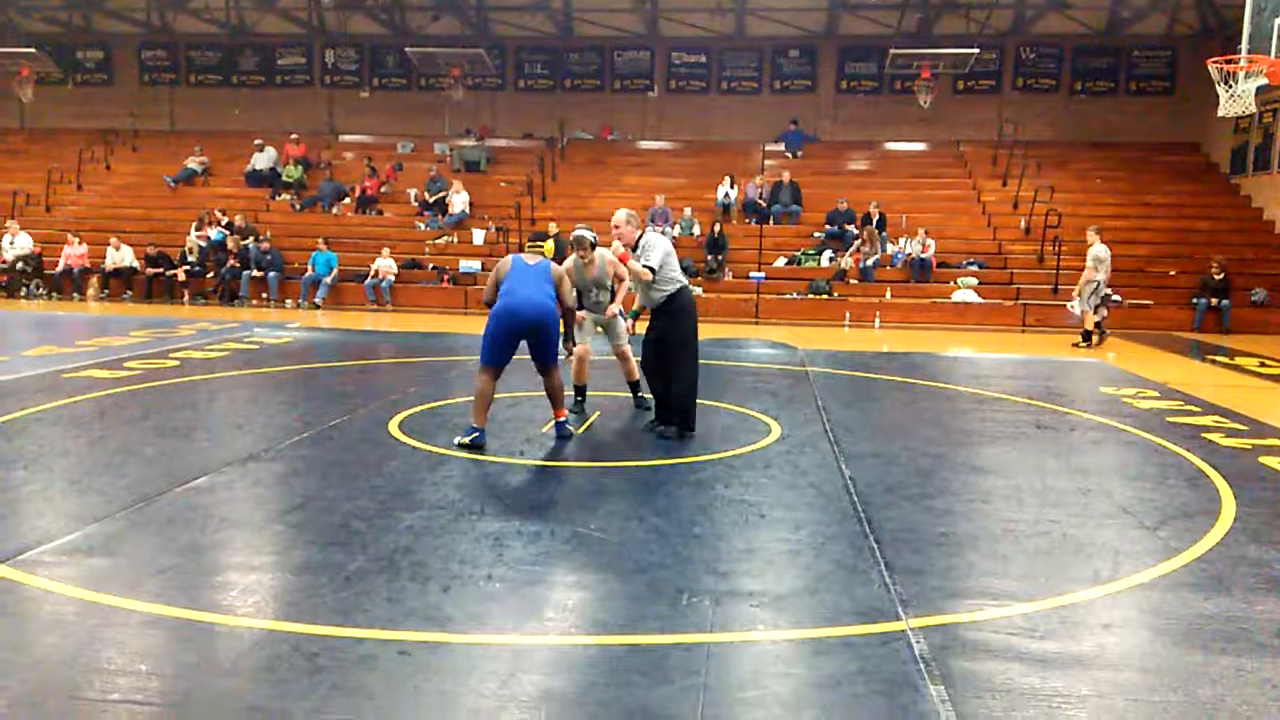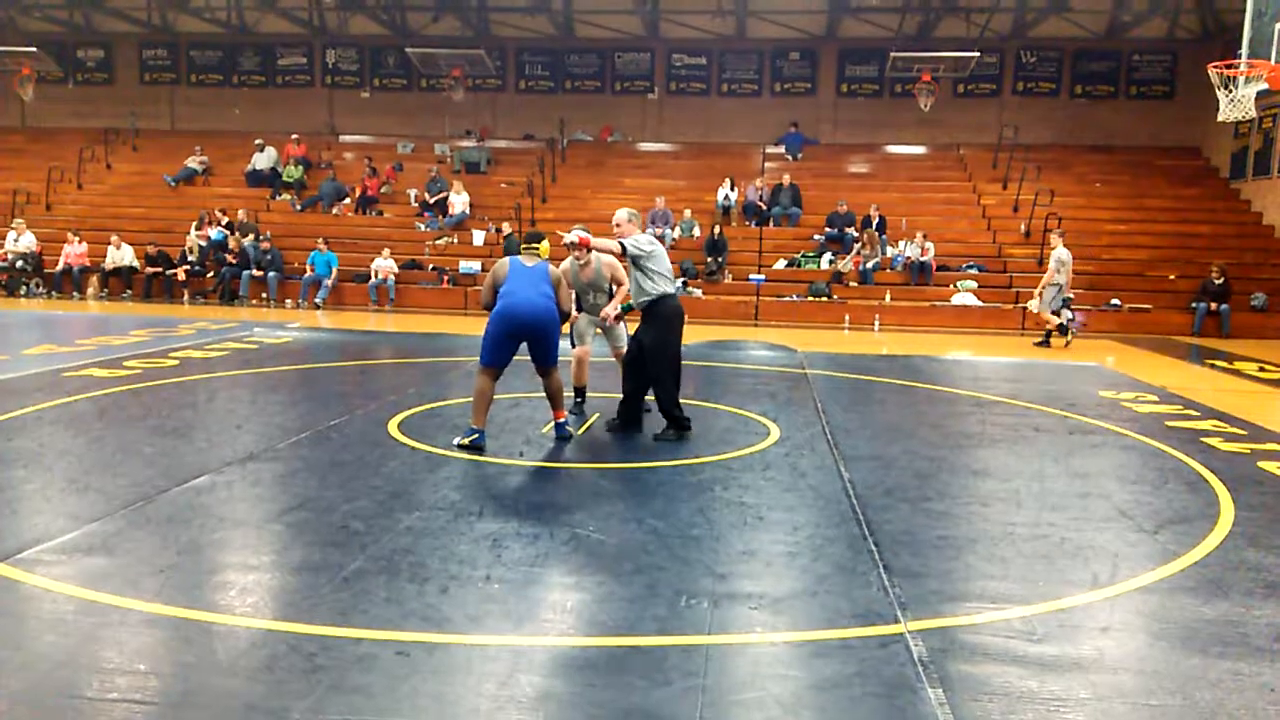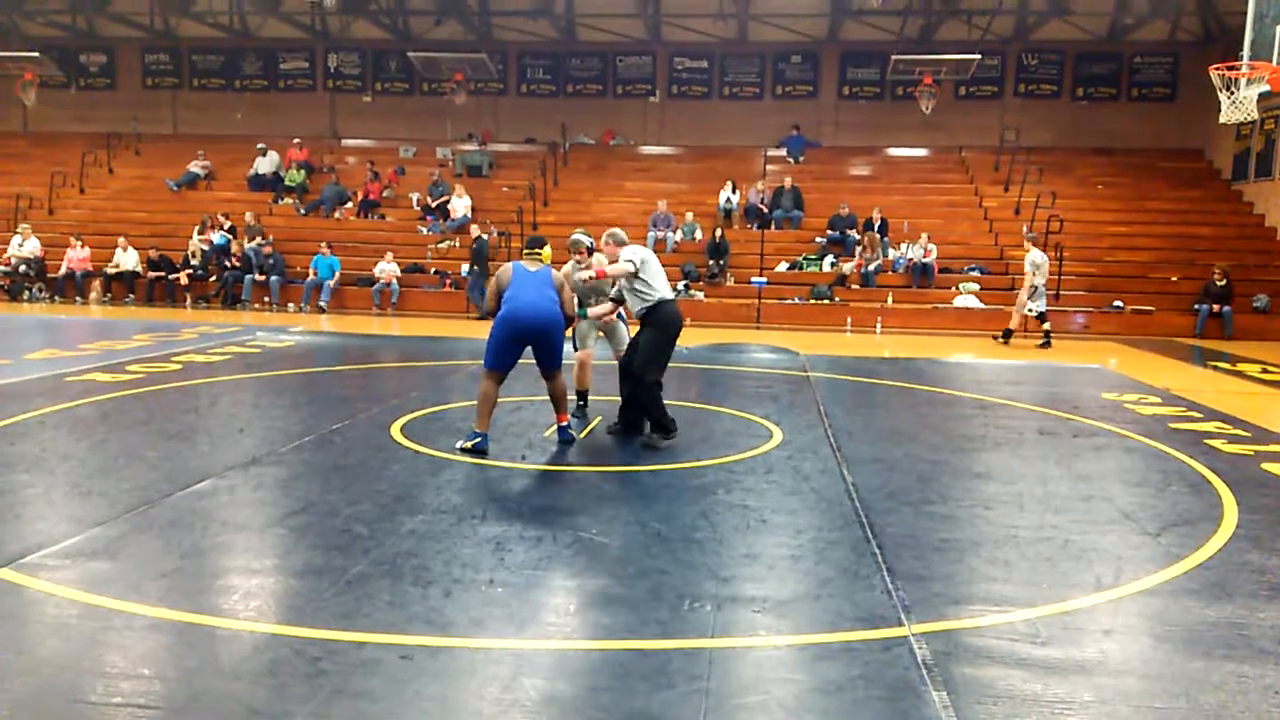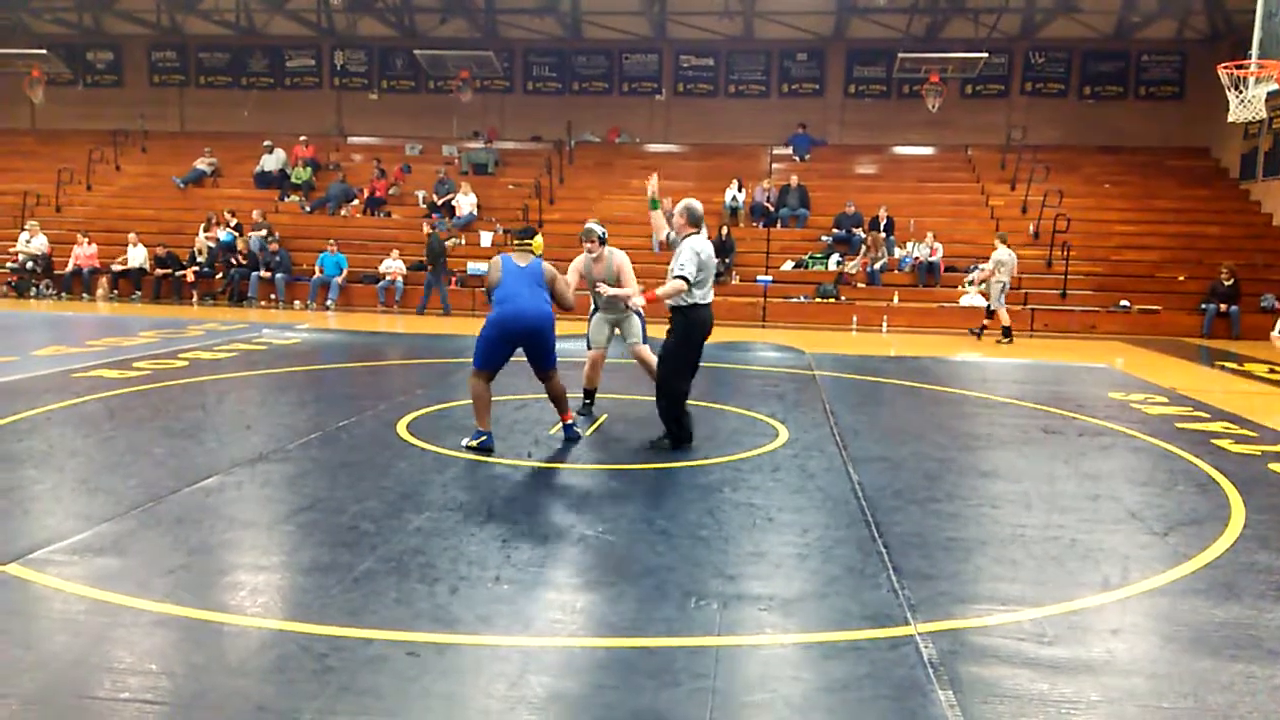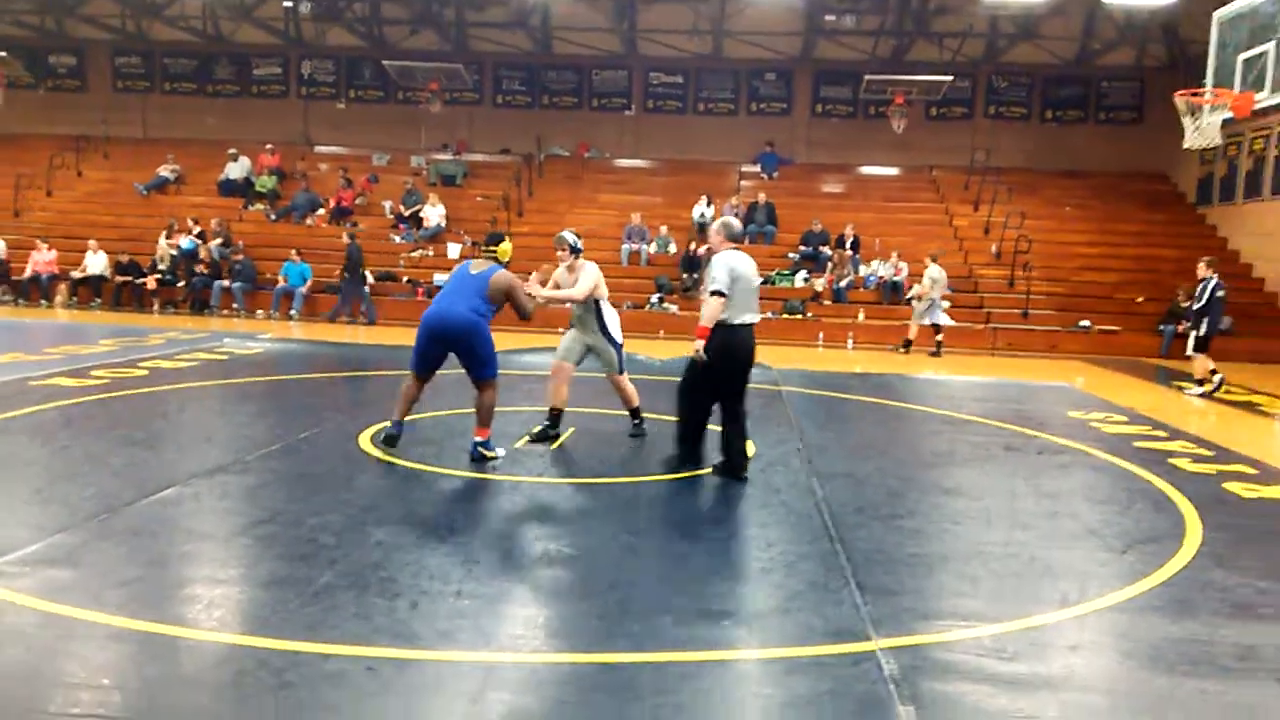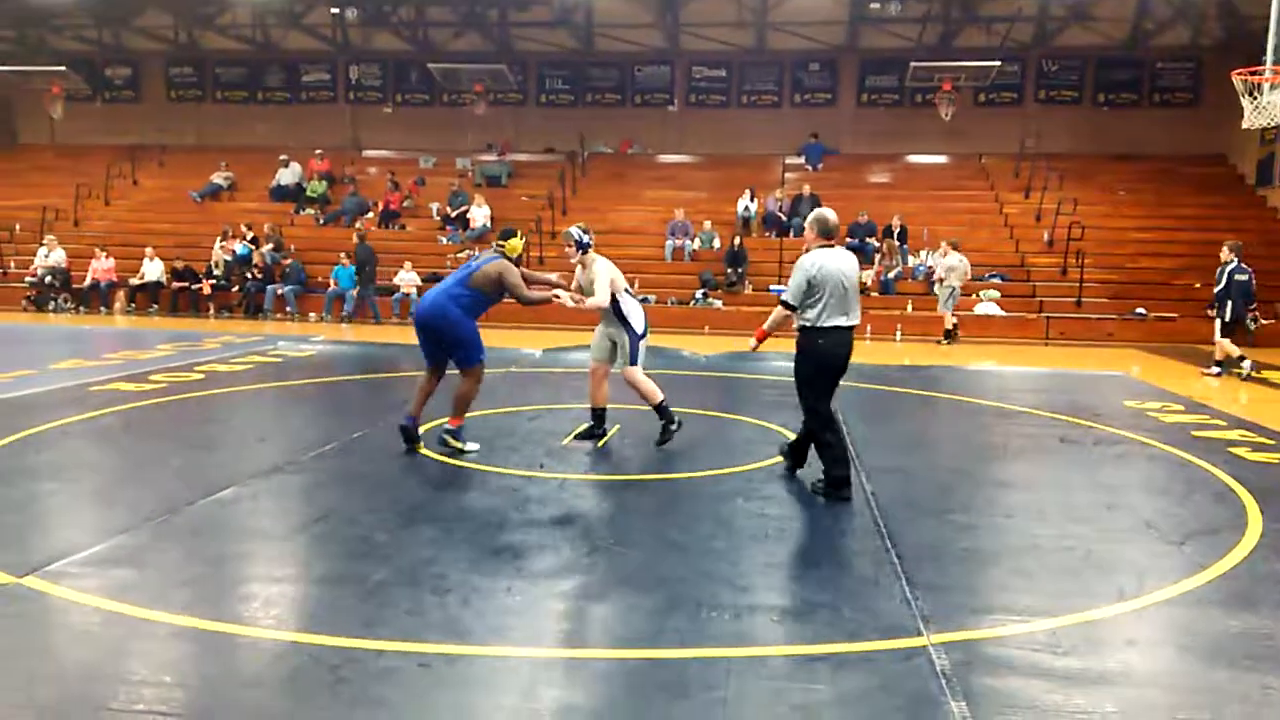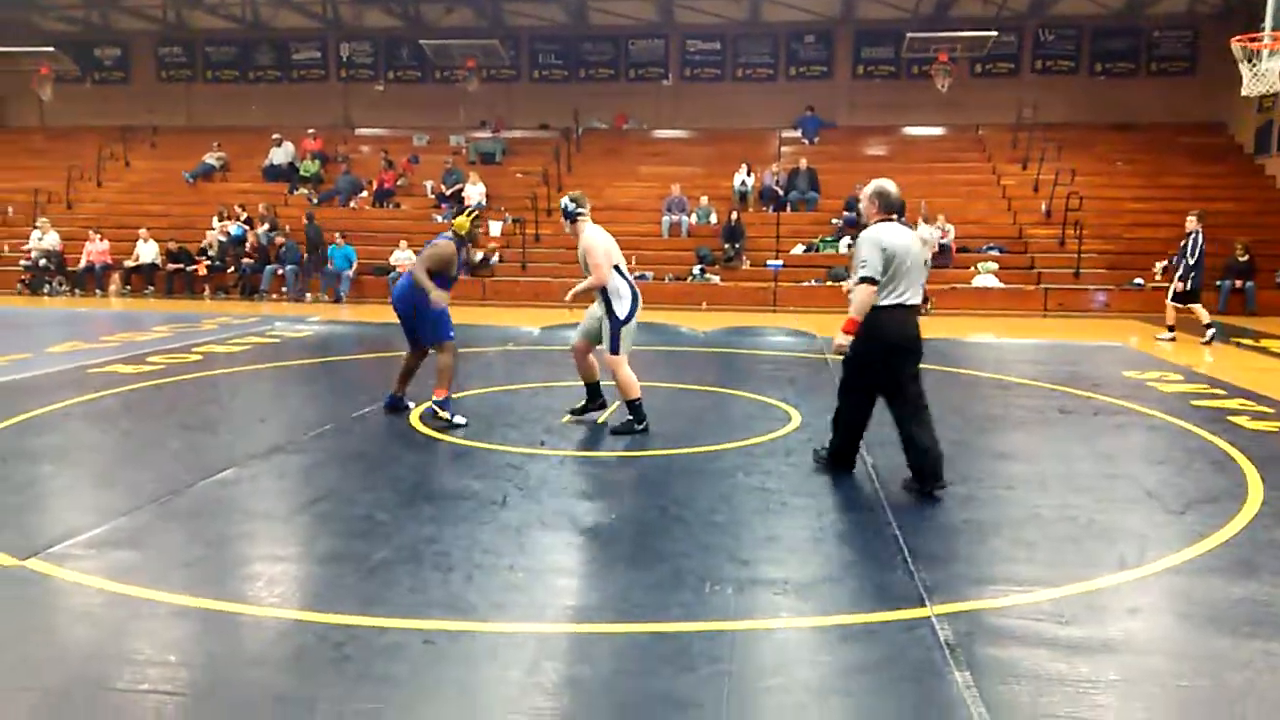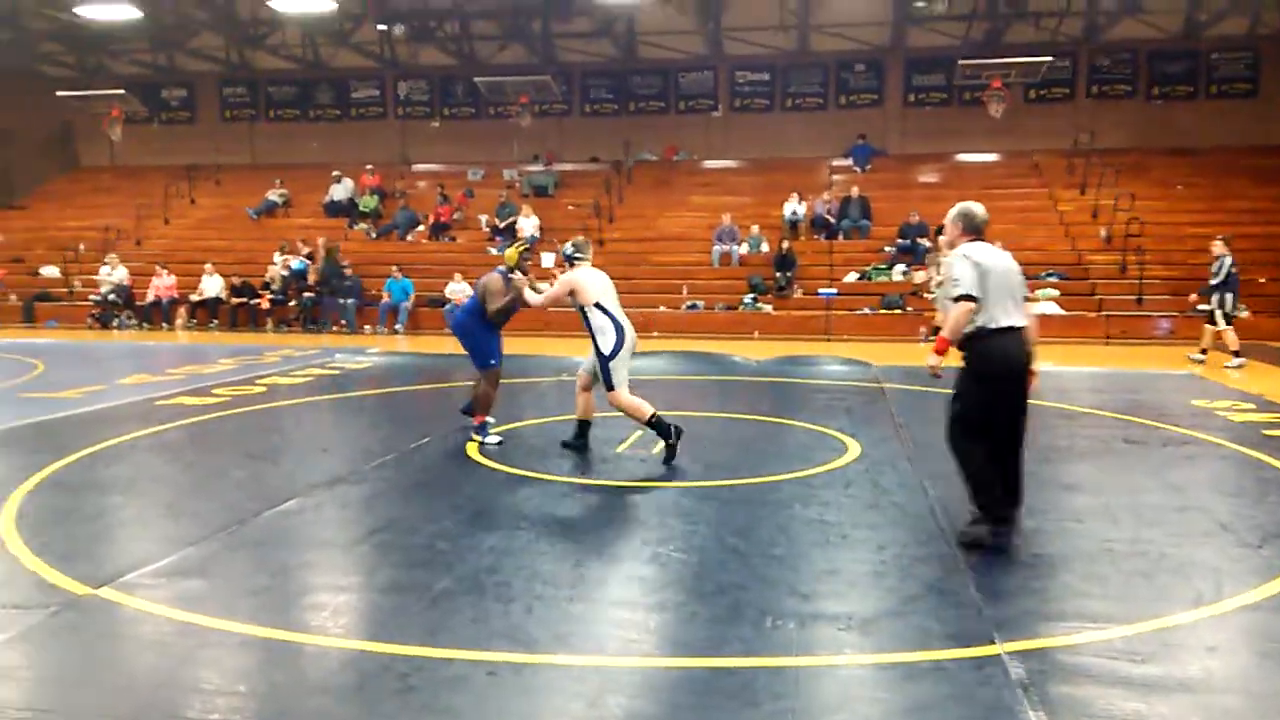
dt=0.5s
person 1, frame 1
left shoulder: (653, 241)
right shoulder: (634, 251)
left elbow: (647, 276)
left wrist: (622, 257)
right wrist: (633, 315)
left hip: (678, 307)
right hip: (660, 311)
left knee: (680, 367)
right knee: (651, 364)
left ankle: (683, 424)
right ankle: (665, 418)
person 1, frame 2
left shoulder: (644, 241)
right shoulder: (636, 249)
left elbow: (614, 248)
left wrist: (582, 240)
right wrist: (624, 308)
left hip: (664, 313)
right hip: (653, 313)
left knee: (662, 371)
right knee: (633, 363)
left ankle: (678, 425)
right ankle: (628, 419)
person 1, frame 3
left shoulder: (634, 252)
right shoulder: (621, 268)
left elbow: (627, 269)
right elbow: (609, 307)
left wrist: (595, 274)
right wrist: (579, 314)
left hip: (663, 317)
right hip: (652, 319)
left knee: (643, 373)
right knee: (629, 367)
left ankle: (663, 426)
right ankle: (629, 422)
person 1, frame 4
left shoulder: (692, 246)
right shoulder: (694, 241)
left elbow: (680, 284)
right elbow: (662, 232)
left wrist: (647, 297)
right wrist: (653, 201)
left hip: (689, 317)
right hip: (693, 316)
left knee: (671, 378)
right knee: (673, 373)
left ankle: (678, 436)
right ankle: (677, 430)
person 1, frame 5
left shoulder: (722, 260)
right shoulder: (748, 262)
left elbow: (717, 299)
left wrist: (701, 335)
left hip: (725, 338)
right hip: (746, 337)
left knee: (692, 394)
right knee: (733, 404)
left ankle: (687, 457)
right ankle: (735, 463)
person 1, frame 6
left shoulder: (808, 262)
right shoulder: (850, 259)
left elbow: (786, 308)
left wrist: (760, 336)
left hip: (817, 341)
right hip: (844, 339)
left knee: (819, 412)
right knee: (818, 405)
left ankle: (838, 480)
right ankle: (797, 453)
person 1, frame 7
left shoulder: (871, 236)
right shoulder: (911, 237)
left elbow: (867, 286)
left wrist: (848, 329)
left hip: (878, 325)
right hip: (909, 324)
left knee: (854, 395)
right knee: (910, 400)
left ankle: (840, 457)
right ankle: (929, 474)
person 1, frame 8
left shoulder: (963, 255)
right shoulder: (1005, 257)
left elbow: (965, 305)
right elbow: (1025, 312)
left wrist: (940, 347)
right wrist: (1028, 360)
left hip: (987, 353)
right hip: (1016, 349)
left knee: (967, 435)
right knee: (1006, 437)
left ankle: (994, 516)
right ankle: (1002, 512)
person 2, frame 1
left shoulder: (506, 262)
right shoulder: (556, 269)
left elbow: (488, 299)
right elbow: (569, 306)
left hip: (508, 314)
right hip: (544, 315)
left knee: (488, 372)
right knee: (550, 370)
left ankle: (476, 432)
right ankle: (562, 424)
person 2, frame 2
left shoulder: (503, 265)
right shoulder: (553, 271)
left elbow: (486, 302)
right elbow: (565, 309)
right wrist: (555, 327)
left hip: (508, 315)
right hip: (544, 317)
left knee: (487, 374)
right knee: (549, 372)
left ankle: (476, 434)
right ankle: (561, 425)
person 2, frame 3
left shoulder: (506, 270)
right shoulder: (555, 276)
left elbow: (489, 308)
right elbow: (569, 314)
right wrist: (558, 332)
left hip: (512, 320)
right hip: (549, 321)
left knee: (491, 377)
right knee: (553, 376)
left ankle: (479, 436)
right ankle: (564, 428)
person 2, frame 4
left shoulder: (497, 263)
right shoulder: (547, 269)
left elbow: (492, 295)
right elbow: (568, 304)
right wrist: (561, 287)
left hip: (502, 322)
right hip: (539, 321)
left knee: (480, 376)
right knee: (549, 377)
left ankle: (483, 435)
right ankle: (569, 425)
person 2, frame 5
left shoulder: (462, 266)
right shoulder: (507, 278)
right elbow: (527, 315)
right wrist: (523, 291)
left hip: (434, 320)
right hip: (469, 327)
left knee: (418, 377)
right knee: (487, 385)
left ankle: (394, 426)
right ankle: (481, 444)
person 2, frame 6
left shoulder: (487, 256)
right shoulder: (504, 267)
left elbow: (519, 274)
right elbow: (524, 297)
left wrist: (549, 280)
right wrist: (551, 296)
left hip: (426, 309)
right hip: (450, 315)
left knee: (434, 370)
right knee: (473, 373)
left ankle: (411, 420)
right ankle: (452, 431)
person 2, frame 7
left shoulder: (462, 246)
right shoulder: (446, 248)
left elbow: (469, 269)
right elbow: (415, 269)
right wrist: (433, 291)
left hip: (406, 296)
right hip: (418, 298)
left knee: (419, 350)
right knee: (447, 348)
left ankle: (395, 398)
right ankle: (441, 403)
person 2, frame 8
left shoulder: (519, 277)
right shoulder: (496, 281)
right elbow: (494, 314)
right wrist: (515, 296)
left hip: (484, 326)
right hip: (472, 325)
left knee: (491, 370)
right knee: (492, 374)
left ankle: (473, 406)
right ankle: (479, 428)
person 3, frame 1
left shoulder: (609, 258)
right shoulder: (568, 266)
left elbow: (624, 280)
left wrist: (616, 304)
left hip: (610, 310)
right hip: (585, 313)
left knee: (624, 352)
right knee: (581, 353)
left ankle: (638, 394)
right ankle: (579, 398)
person 3, frame 2
left shoulder: (608, 261)
right shoulder: (565, 268)
left elbow: (624, 284)
left wrist: (612, 307)
right wrist: (569, 311)
left hip: (609, 312)
right hip: (583, 315)
left knee: (623, 354)
right knee: (580, 355)
right ankle: (579, 399)
person 3, frame 3
left shoulder: (608, 265)
right shoulder: (567, 272)
left hip: (611, 315)
right hip: (585, 318)
left knee: (625, 357)
right knee: (582, 359)
right ankle: (581, 403)
person 3, frame 4
left shoulder: (618, 258)
right shoulder: (579, 263)
left elbow: (632, 290)
left hip: (627, 311)
right hip: (601, 313)
left knee: (642, 353)
right knee: (594, 357)
right ankle: (588, 400)
person 3, frame 5
left shoulder: (590, 270)
right shoulder: (560, 273)
left elbow: (577, 295)
right elbow: (545, 299)
left wrist: (542, 293)
right wrist: (534, 291)
left hip: (604, 331)
right hip: (578, 330)
left knee: (618, 379)
right knee: (558, 371)
left ankle: (637, 420)
right ankle: (552, 426)
person 3, frame 6
left shoulder: (600, 266)
right shoulder: (579, 270)
left elbow: (601, 301)
right elbow: (575, 295)
left wrist: (574, 304)
left hip: (630, 323)
right hip: (608, 324)
left knee: (631, 374)
right knee: (596, 371)
left ankle: (668, 419)
right ankle: (597, 425)
person 3, frame 7
left shoulder: (589, 238)
right shoulder: (592, 234)
left elbow: (599, 279)
left wrist: (575, 291)
right wrist: (581, 287)
left hip: (621, 303)
right hip: (606, 303)
left knee: (615, 362)
right knee: (579, 347)
left ankle: (639, 419)
right ankle: (595, 398)
person 3, frame 8
left shoulder: (572, 277)
right shoulder: (598, 274)
left elbow: (540, 302)
left wrist: (523, 288)
left hip: (611, 339)
right hip: (620, 335)
left knee: (618, 397)
right knee: (583, 383)
left ankle: (669, 432)
right ankle: (580, 438)
